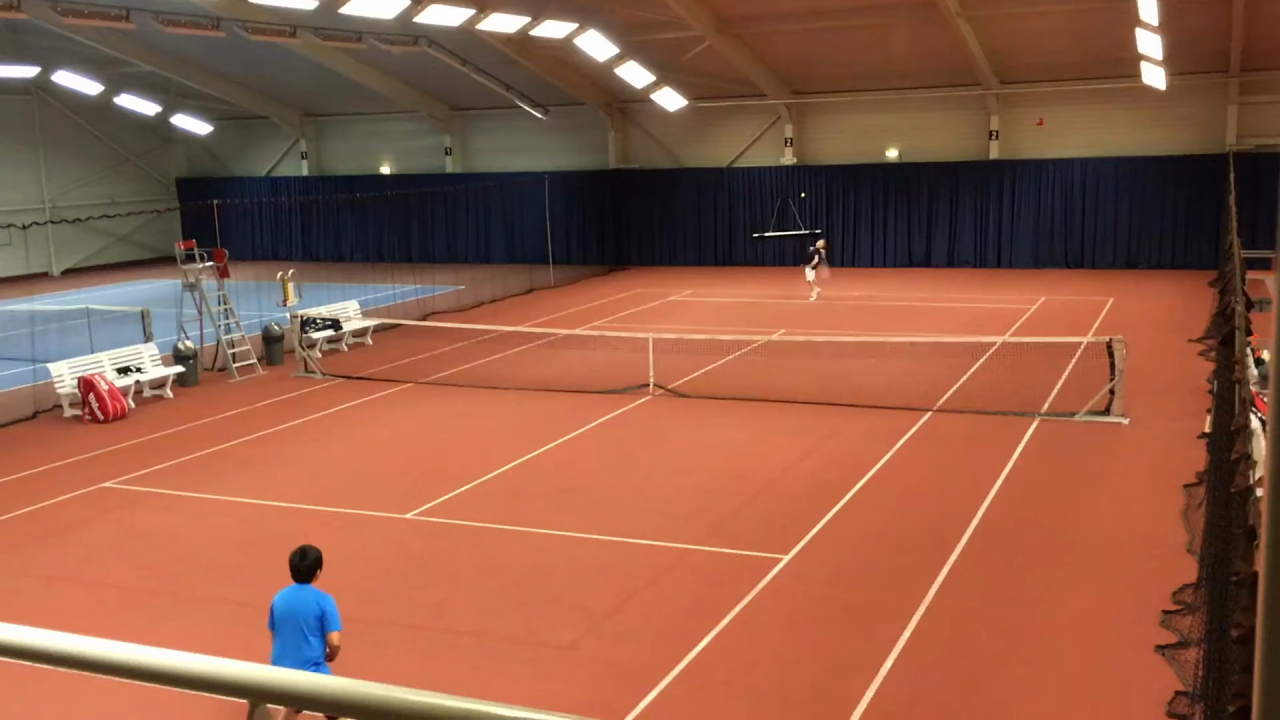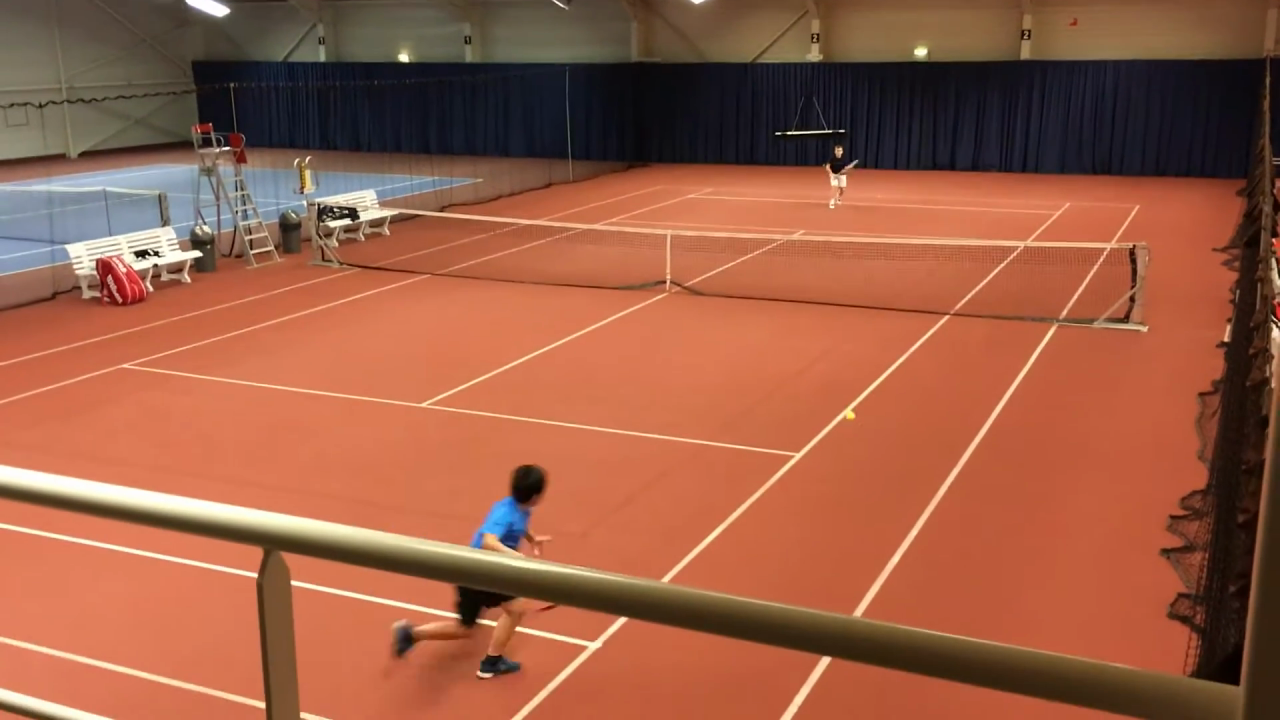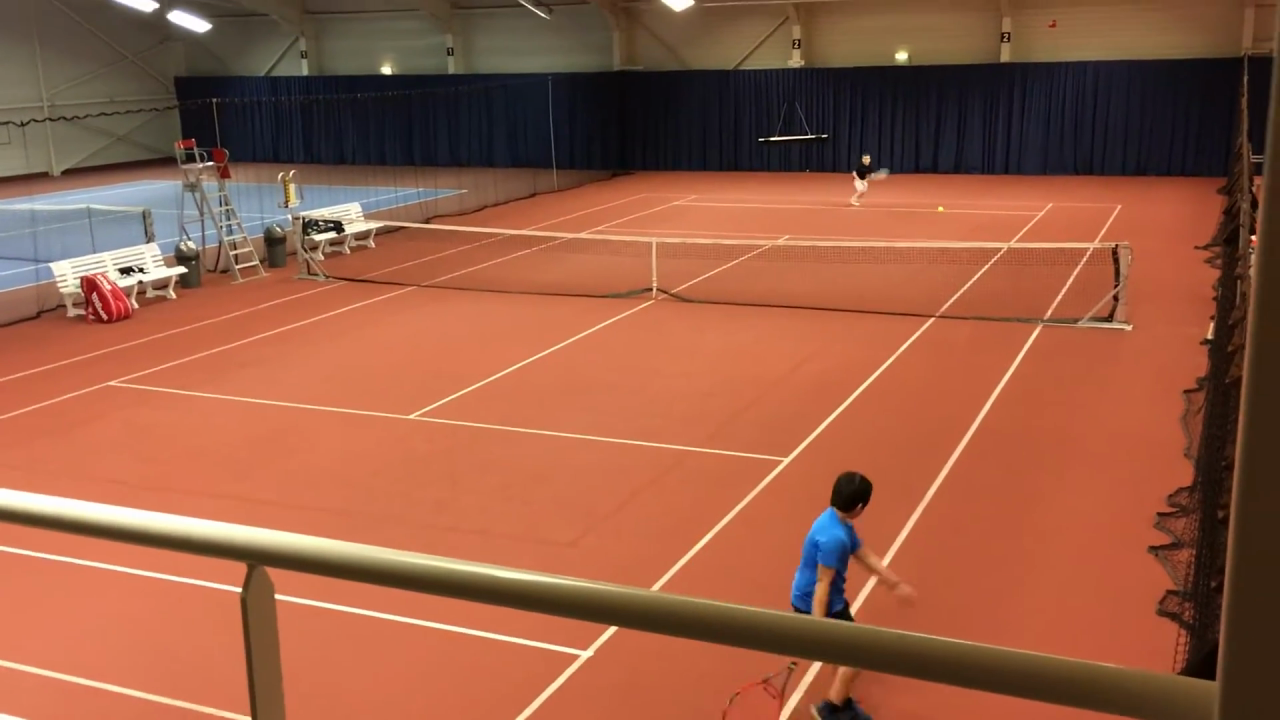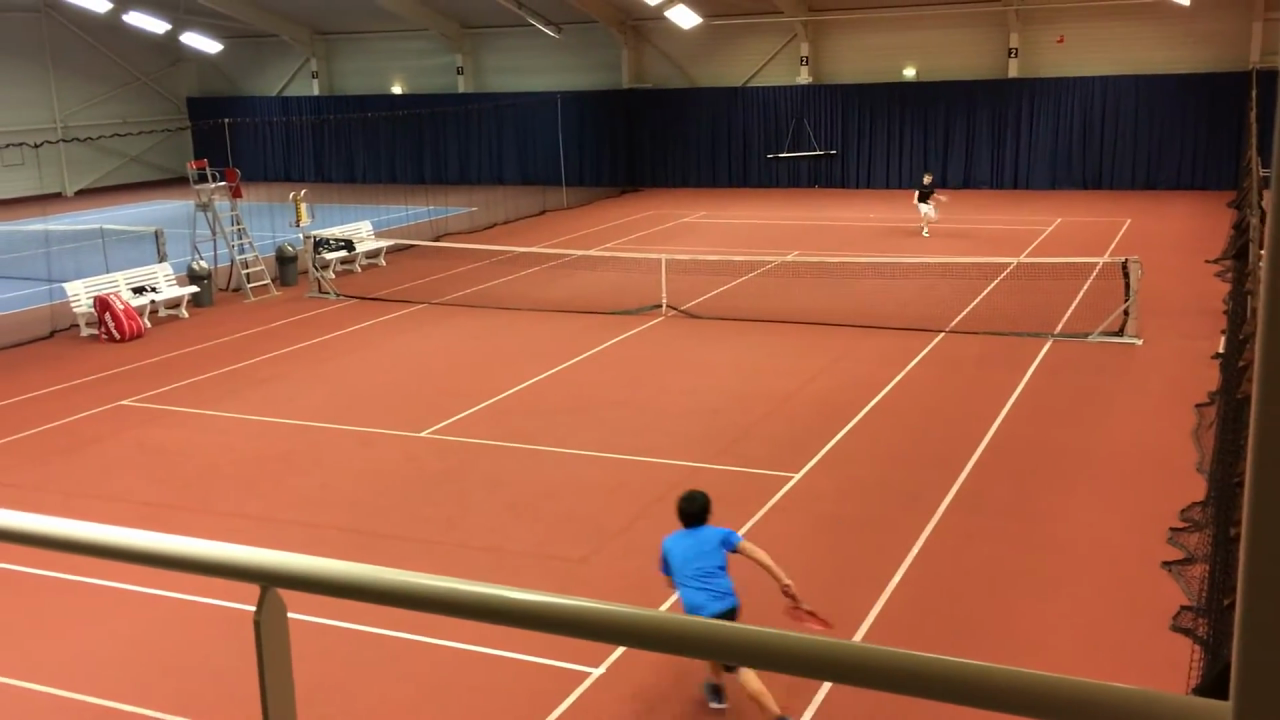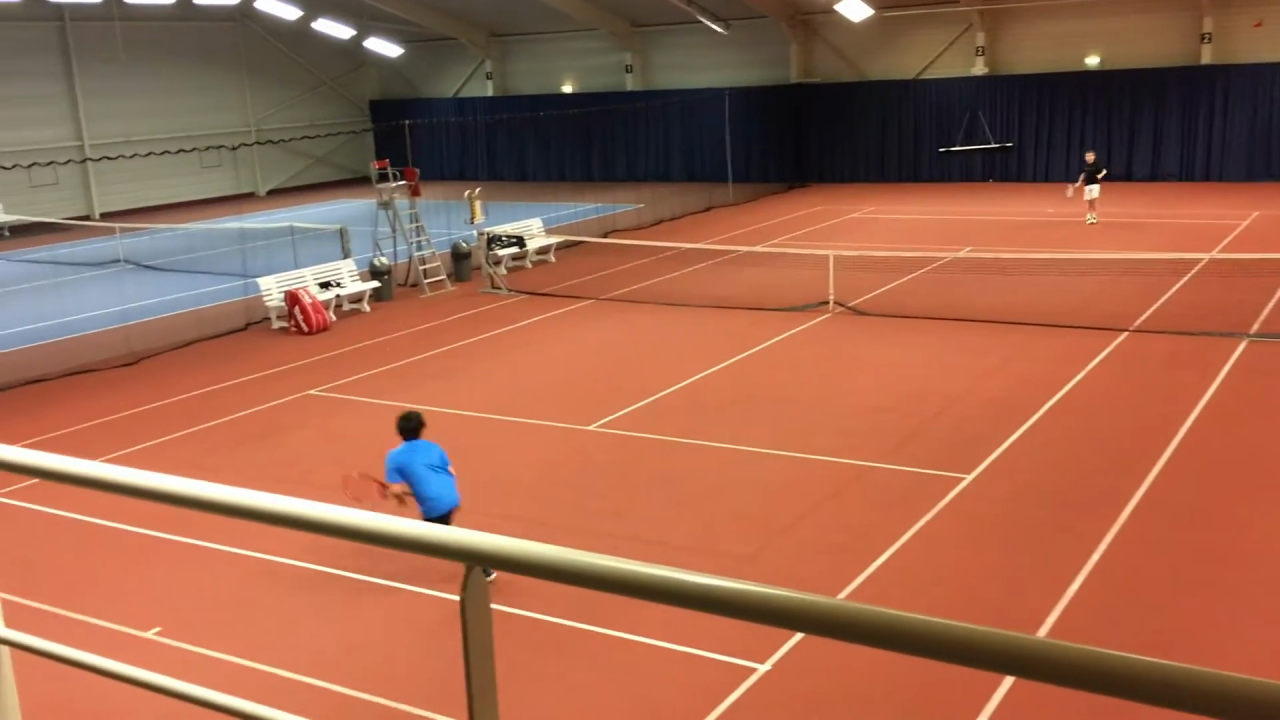
dt=1s
person 1, frame 1
left shoulder: (279, 598)
right shoulder: (323, 600)
left elbow: (274, 636)
right elbow: (335, 643)
right wrist: (331, 655)
right hip: (314, 673)
person 1, frame 2
left shoulder: (520, 509)
right shoulder: (506, 514)
right elbow: (487, 540)
left wrist: (531, 538)
right wrist: (513, 555)
left knee: (517, 609)
right knee: (465, 629)
left ankle: (492, 661)
right ankle: (409, 633)
person 1, frame 3
left shoulder: (840, 523)
right shoulder: (834, 537)
left elbow: (864, 556)
right elbow: (823, 583)
left wrist: (894, 582)
left hip: (832, 600)
right hip: (814, 605)
person 1, frame 4
left shoulder: (669, 544)
right shoulder: (719, 534)
left elbow: (671, 581)
right elbow: (752, 552)
right wrist: (782, 579)
left hip: (699, 612)
right hip: (726, 604)
left knee: (737, 668)
right ankle: (715, 689)
person 1, frame 5
left shoulder: (394, 457)
right shoulder: (433, 447)
left elbow: (396, 490)
right elbow: (451, 473)
left wrist: (405, 496)
left hip: (435, 506)
right hip: (451, 497)
left ankle: (483, 569)
